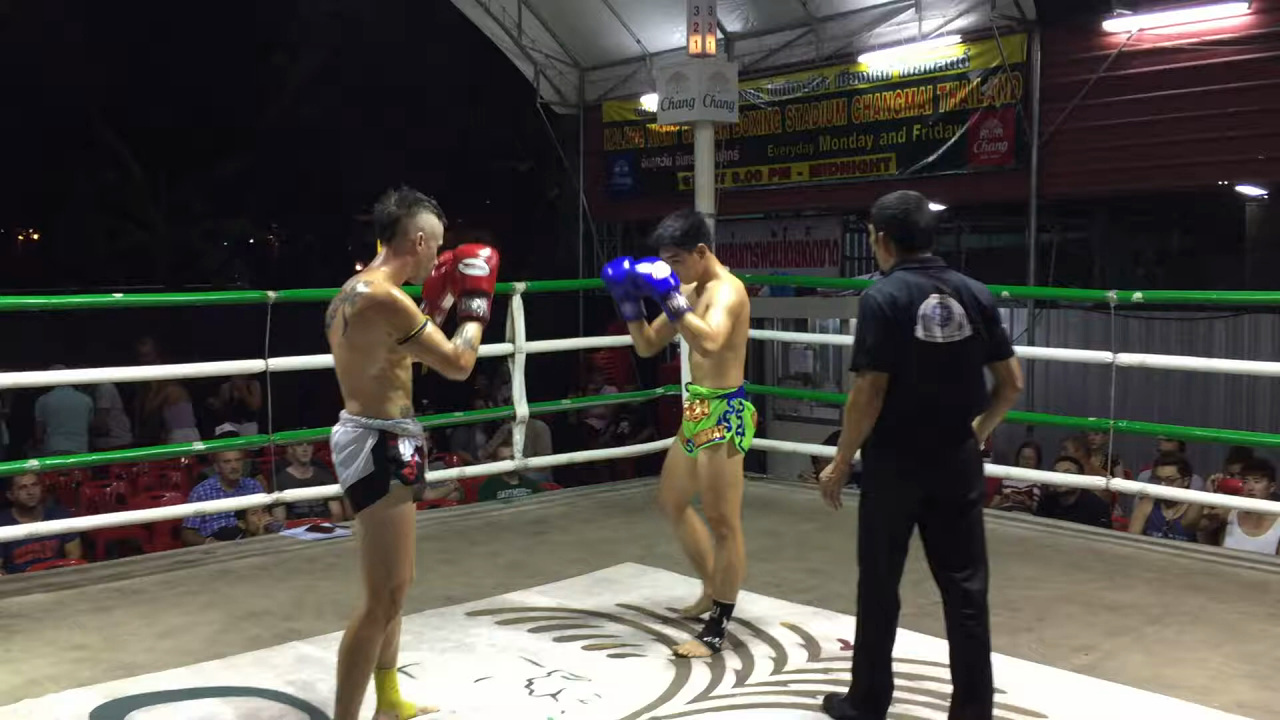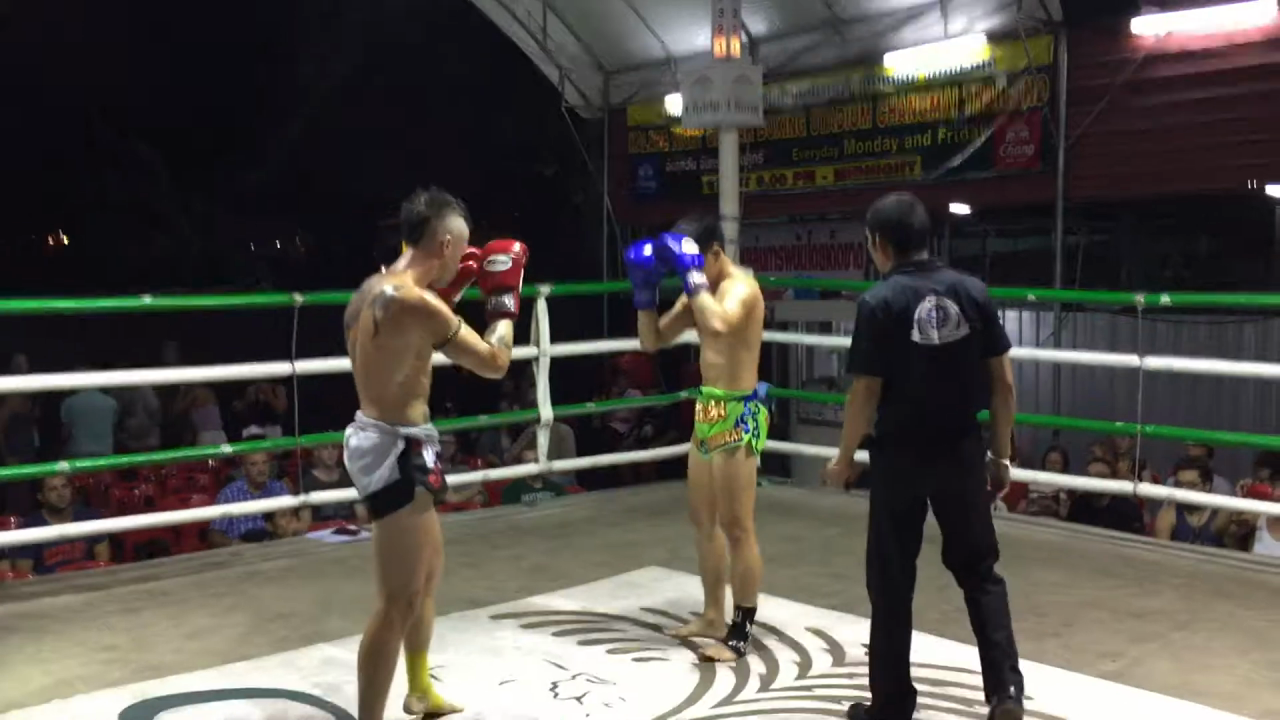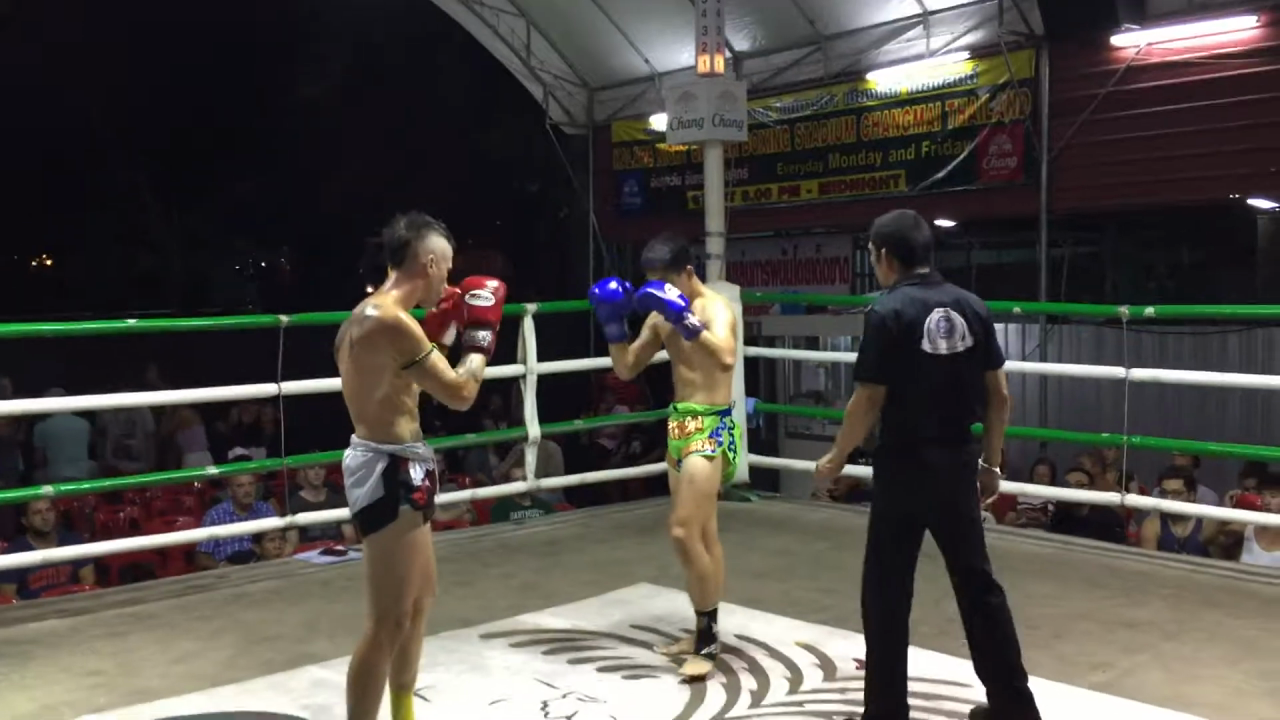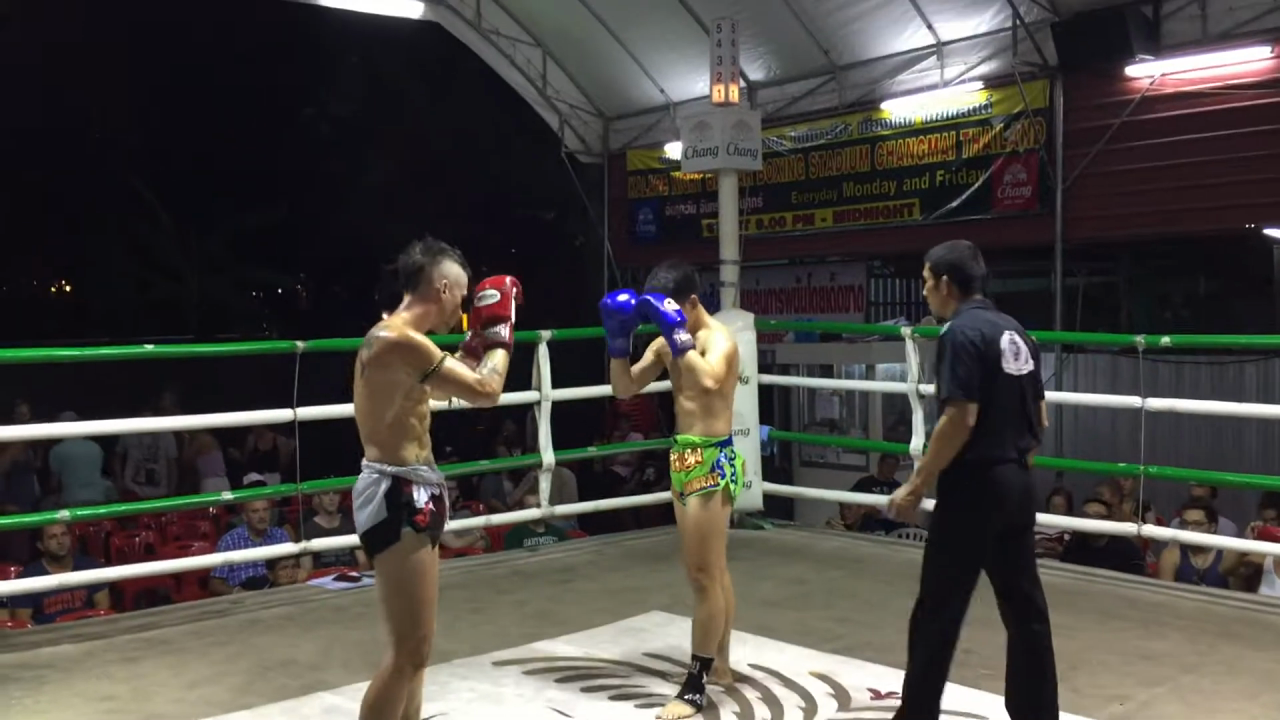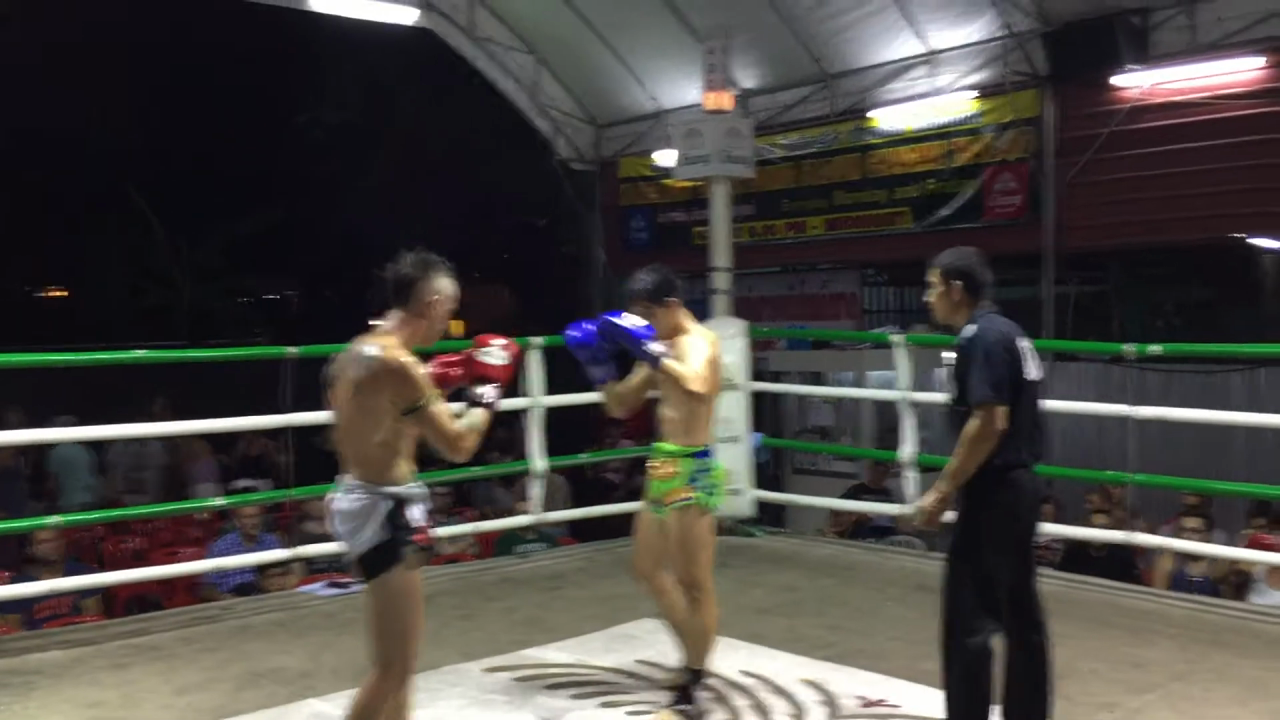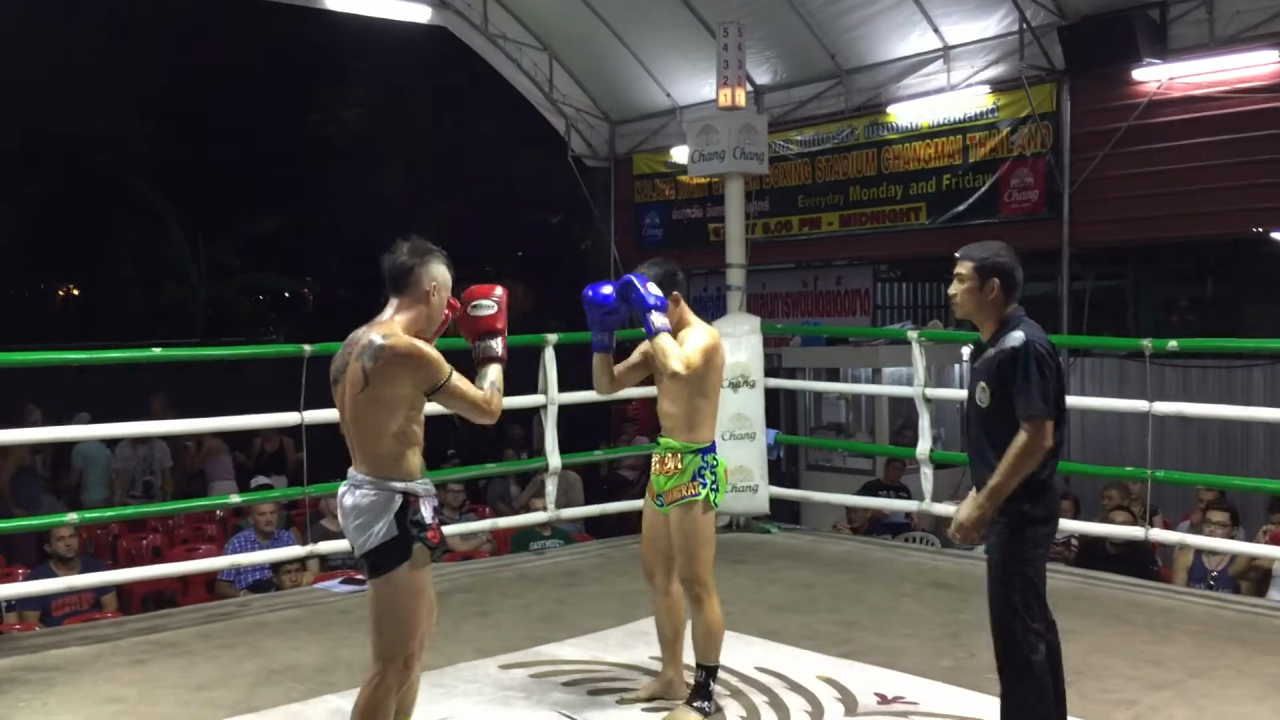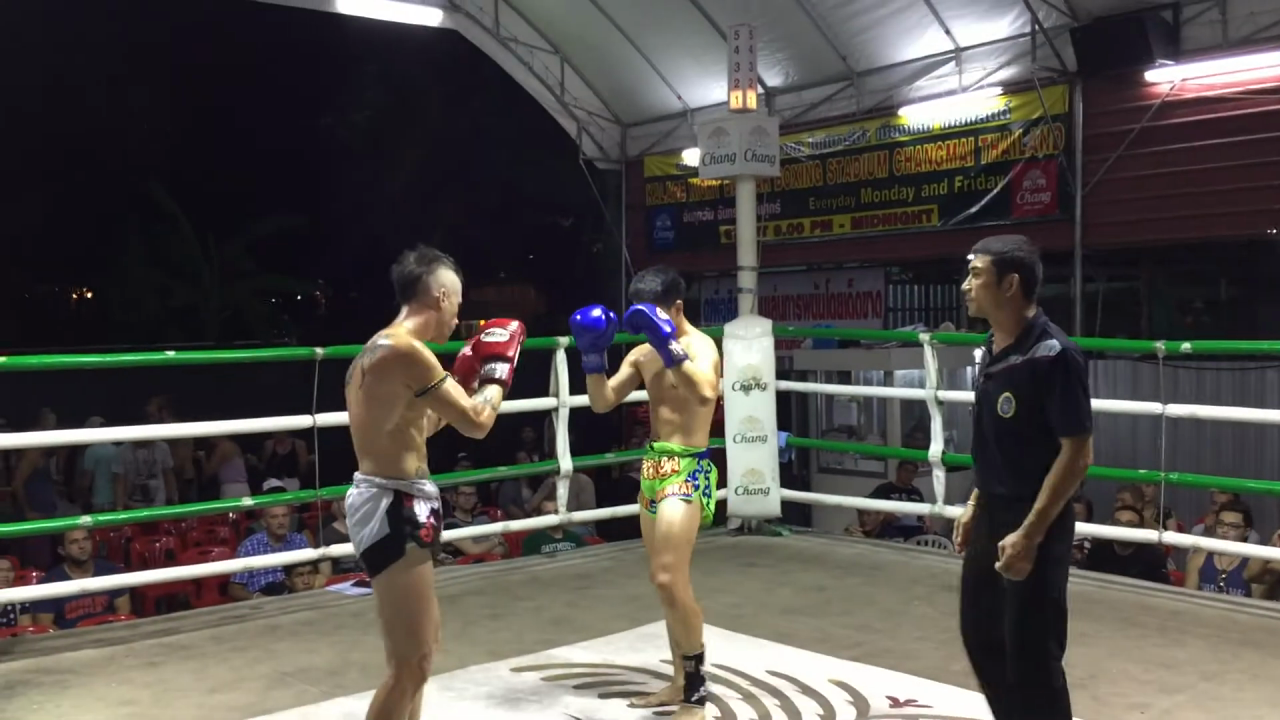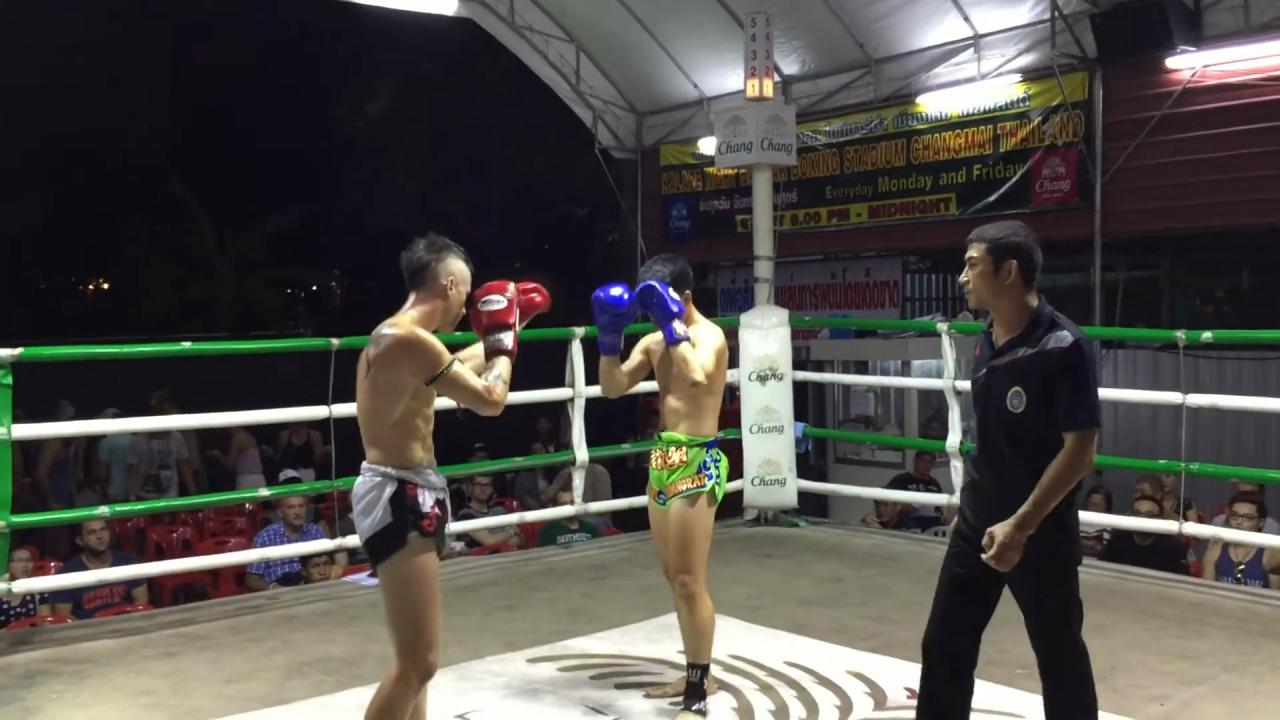
dt=0.3s
person 1, frame 1
left shoulder: (882, 298)
right shoulder: (975, 294)
left elbow: (869, 393)
right elbow: (1010, 384)
left wrist: (840, 462)
left hip: (894, 459)
right hip: (957, 458)
left knee: (879, 582)
right knee: (966, 586)
person 1, frame 2
left shoulder: (879, 302)
right shoulder: (972, 291)
left elbow: (865, 395)
right elbow: (1003, 383)
left wrist: (844, 456)
right wrist: (1001, 451)
left hip: (901, 457)
right hip: (961, 452)
left knee: (891, 581)
right knee: (978, 570)
person 1, frame 3
left shoulder: (887, 313)
right shoulder: (970, 306)
left elbow: (868, 402)
right elbow: (998, 394)
left wrist: (836, 457)
right wrist: (990, 460)
left hip: (906, 464)
right hip: (956, 460)
left knee: (887, 589)
right knee: (975, 578)
person 1, frame 4
left shoulder: (960, 332)
right shoulder: (1015, 333)
left elbow: (960, 420)
right elbow: (1040, 420)
left wrist: (916, 485)
left hip: (973, 486)
right hip: (1017, 483)
left knee: (937, 611)
right knee: (1026, 609)
person 1, frame 5
left shoulder: (980, 337)
right shoulder: (1008, 334)
left elbow: (990, 423)
left wrist: (941, 490)
left hip: (993, 493)
right hip: (1019, 488)
left knee: (969, 621)
right knee: (1020, 616)
person 1, frame 6
left shoulder: (1022, 345)
right shoulder: (995, 344)
left elbow: (1037, 436)
left wrist: (982, 505)
right wrist: (979, 498)
left hip: (1020, 507)
right hip: (1015, 505)
left knee: (1017, 633)
right knee: (1031, 623)
person 1, frame 7
left shoulder: (1054, 355)
right shoulder: (992, 348)
left elbow: (1076, 454)
left wrist: (1029, 534)
right wrist: (976, 506)
left hip: (1036, 529)
right hip: (991, 520)
left knee: (1032, 656)
right knee: (981, 634)
person 1, frame 8
left shoulder: (1063, 346)
right shoulder: (986, 340)
left elbow: (1080, 449)
left wrist: (1022, 525)
left hip: (1041, 524)
right hip: (979, 514)
left knee: (1059, 653)
right knee: (945, 642)
person 2, frame 1
left shoulder: (354, 290)
right shoulder: (385, 298)
right elbow: (457, 364)
left wrist: (436, 301)
right wrist: (475, 302)
left hip: (371, 438)
right hip: (379, 446)
left knee: (396, 581)
right knee: (384, 594)
person 2, frame 2
left shoulder: (372, 289)
right shoulder: (415, 302)
right elbow: (494, 362)
left wrist: (450, 291)
right wrist: (505, 297)
left hip: (378, 439)
right hip: (398, 451)
left knee: (428, 568)
right knee: (399, 599)
person 2, frame 3
left shoulder: (367, 315)
right shoulder: (392, 322)
right elbow: (460, 394)
left wrist: (441, 329)
right wrist: (482, 331)
left hip: (394, 468)
right hip: (390, 472)
left knee: (420, 597)
right knee: (390, 622)
person 2, frame 4
left shoulder: (388, 338)
right shoulder: (402, 342)
left elbow: (441, 388)
right elbow: (485, 392)
left wrist: (479, 338)
right wrist: (500, 330)
left hip: (407, 493)
right hip: (398, 496)
left knee: (415, 641)
right knee: (411, 649)
person 2, frame 5
left shoulder: (355, 352)
right shoulder: (396, 365)
right elbow: (458, 445)
left wrist: (430, 383)
right wrist: (486, 388)
left hip: (358, 500)
right hip: (383, 512)
left knee: (401, 649)
right knee: (393, 666)
person 2, frame 6
left shoulder: (356, 343)
right shoulder: (408, 352)
right elbow: (487, 409)
right wrist: (490, 339)
left hip: (367, 494)
right hip: (393, 506)
left knee: (420, 626)
right knee: (395, 662)
person 2, frame 7
left shoulder: (384, 349)
right shoulder: (404, 351)
right elbow: (476, 421)
left wrist: (468, 369)
right wrist: (499, 367)
left hip: (394, 505)
right hip: (395, 510)
left knee: (423, 640)
right knee: (411, 664)
person 2, frame 8
left shoulder: (394, 336)
right shoulder: (410, 340)
left elbow: (464, 365)
right elbow: (489, 400)
left wrist: (513, 320)
right wrist: (502, 333)
left hip: (401, 496)
right hip: (401, 500)
left knee: (417, 649)
right knee: (417, 660)
person 3, frame 1
left shoulder: (727, 291)
right shoulder: (688, 293)
left elbow: (710, 344)
right elbow: (646, 346)
left wrist: (669, 295)
right wrist: (630, 301)
left hip: (723, 413)
right hip: (696, 409)
left knee: (722, 523)
right knee: (671, 502)
left ankle: (716, 630)
right ankle: (712, 588)
person 3, frame 2
left shoulder: (742, 289)
right shoulder: (701, 292)
left elbow: (717, 325)
right elbow: (652, 341)
left wrist: (692, 274)
right wrist: (643, 290)
left hip: (737, 414)
right hip: (708, 411)
left knee: (736, 527)
right knee: (703, 518)
left ankle: (740, 633)
right ankle: (713, 615)
person 3, frame 3
left shoulder: (716, 308)
right shoulder: (661, 317)
left elbow: (726, 359)
right elbow: (624, 369)
left wrist: (684, 316)
right wrist: (614, 322)
left hip: (711, 430)
right hip: (679, 427)
left knee: (683, 532)
right knee: (702, 535)
left ankle: (706, 641)
right ankle: (704, 632)
person 3, frame 4
left shoulder: (719, 339)
right shoulder: (666, 344)
left elbow: (709, 384)
right elbow: (624, 388)
left wrist: (677, 334)
right wrist: (618, 339)
left hip: (712, 462)
right hip: (683, 459)
left knee: (702, 575)
right knee: (713, 569)
right ankle: (718, 663)
person 3, frame 5
left shoulder: (700, 344)
right shoulder: (659, 350)
left elbow: (697, 388)
right elbow: (619, 405)
left wrist: (649, 345)
right wrist: (597, 361)
left hip: (691, 471)
right hip: (662, 468)
left knee: (694, 585)
right knee: (648, 570)
right ankle: (696, 660)
person 3, frame 6
left shoulder: (702, 338)
right shoulder: (657, 345)
left elbow: (677, 369)
right elbow: (606, 385)
left wrist: (655, 317)
right wrist: (602, 333)
left hip: (694, 468)
right hip: (664, 464)
left knee: (696, 585)
right knee: (658, 576)
right ankle: (671, 676)
person 3, frame 7
left shoulder: (700, 346)
right shoulder: (643, 354)
left elbow: (706, 394)
right elbow: (600, 402)
left wrist: (668, 343)
right wrist: (593, 354)
left hip: (687, 470)
right hip: (653, 469)
left knee: (669, 579)
right knee: (665, 581)
right ankle: (681, 680)
person 3, frame 8
left shoulder: (708, 335)
right shoulder: (653, 342)
left elbow: (697, 379)
right elbow: (612, 387)
left wrist: (673, 324)
right wrist: (609, 335)
left hip: (696, 462)
right hip: (662, 460)
left knee: (689, 581)
right knee: (676, 577)
right ankle: (697, 675)
